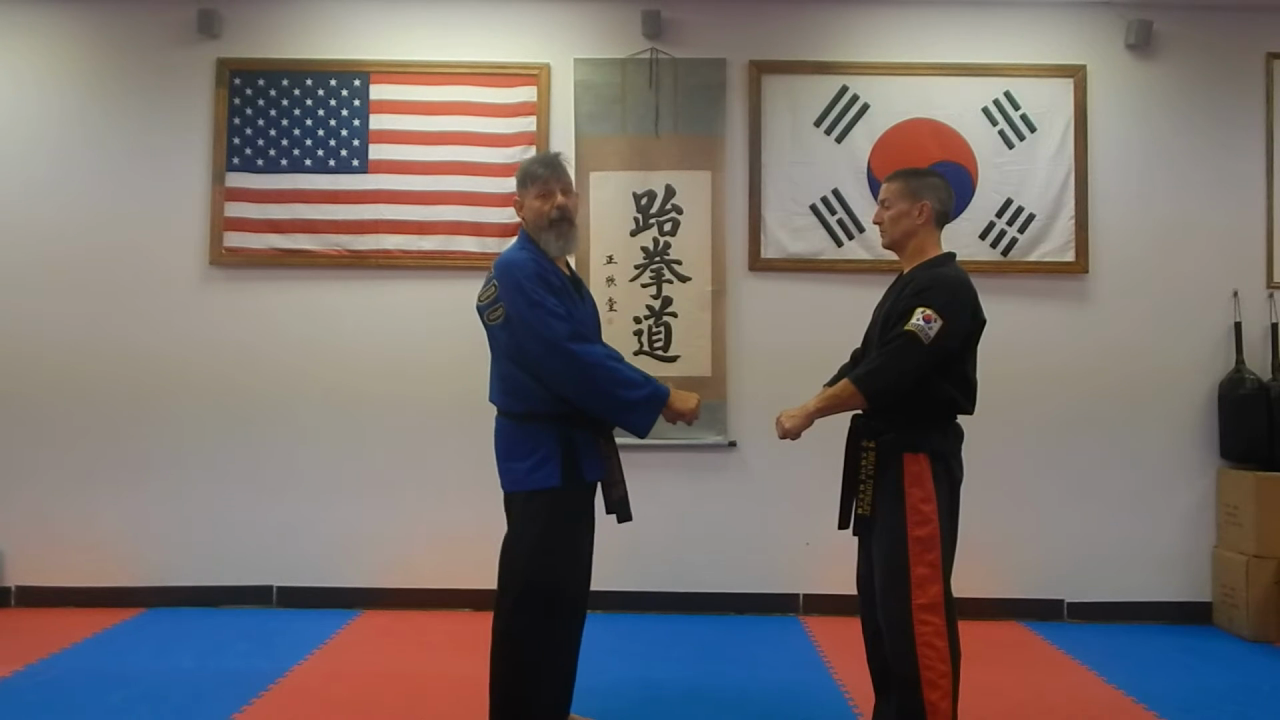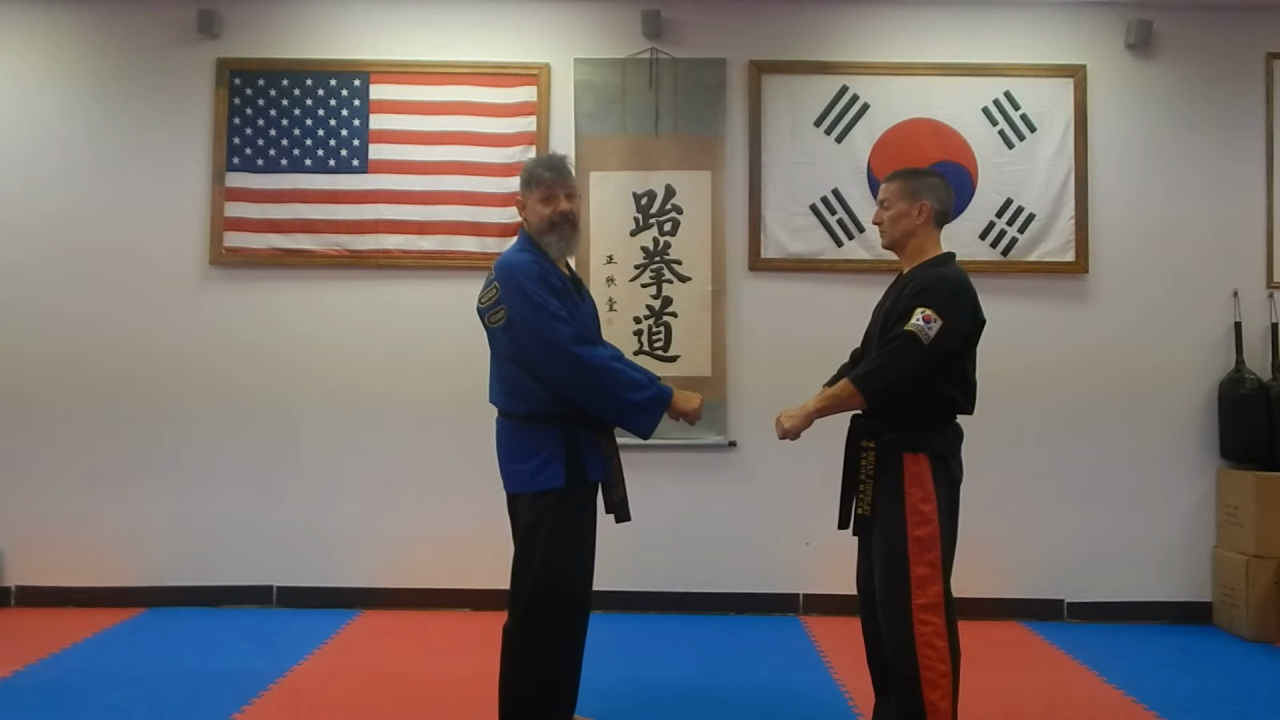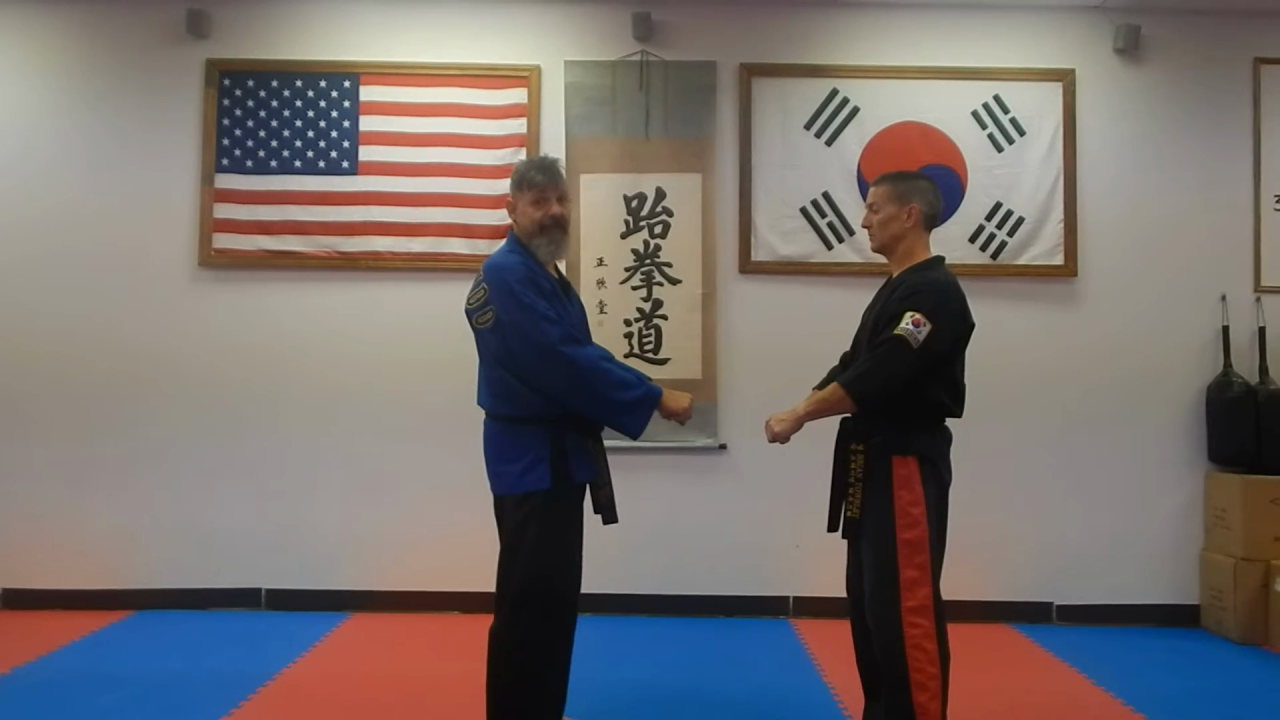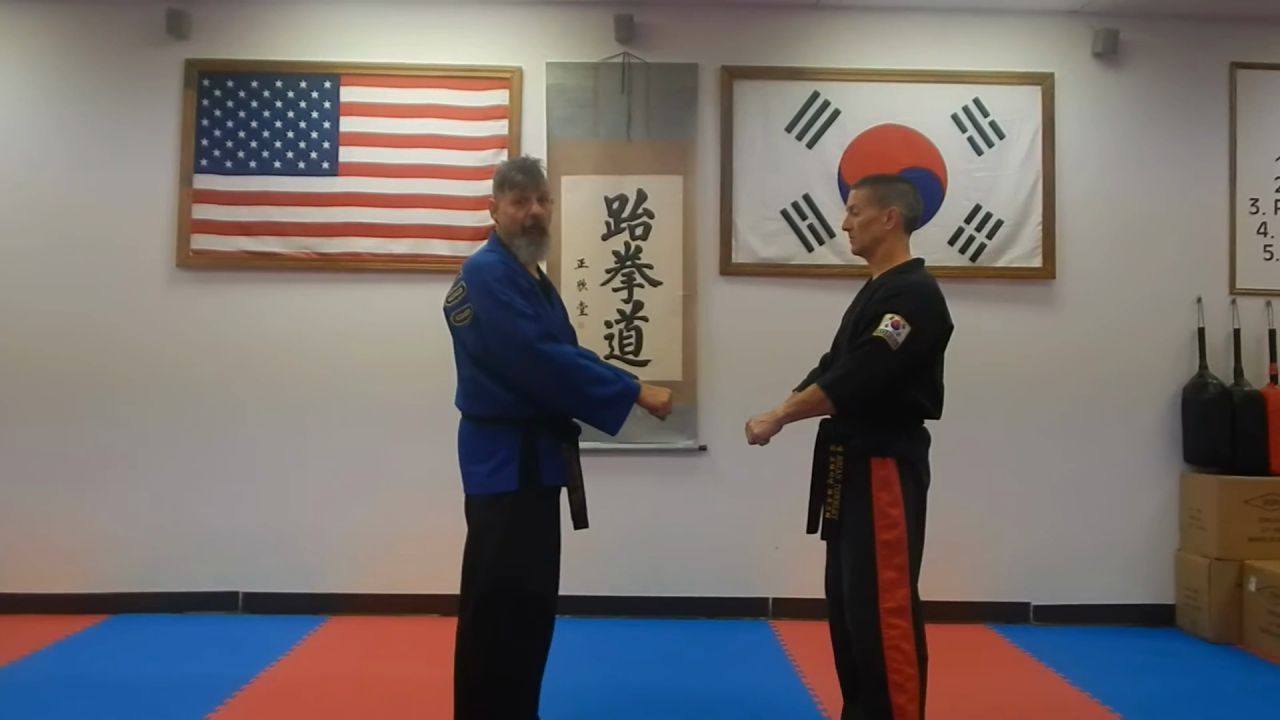
dt=0.4s
person 1, frame 1
left shoulder: (560, 273)
right shoulder: (517, 272)
left elbow: (593, 352)
right elbow: (572, 362)
left wrist: (654, 391)
right wrist: (659, 398)
left hip: (568, 450)
right hip: (542, 453)
left knee: (564, 592)
right knee: (534, 595)
person 1, frame 2
left shoulder: (559, 272)
right shoulder: (519, 273)
left elbow: (594, 352)
right elbow: (576, 362)
left wrist: (656, 388)
right wrist: (663, 398)
left hip: (567, 449)
right hip: (544, 452)
left knee: (567, 590)
right knee: (545, 595)
person 1, frame 3
left shoulder: (547, 275)
right shoulder: (507, 275)
left elbow: (583, 353)
right elbow: (565, 363)
left wrist: (647, 388)
right wrist: (653, 397)
left hip: (555, 452)
right hip: (531, 455)
left knee: (554, 594)
right knee: (530, 598)
person 1, frame 4
left shoulder: (531, 278)
right shoulder: (486, 275)
left elbow: (566, 352)
right elbow: (542, 360)
left wrist: (630, 385)
right wrist: (633, 393)
left hip: (535, 452)
right hip: (504, 458)
left knee: (533, 598)
right knee: (497, 601)
person 2, frame 1
left shoulder: (945, 289)
right shoulder: (907, 286)
left elbow: (887, 374)
right elbow: (864, 365)
left wrist: (809, 412)
right wrist: (810, 409)
left hip: (919, 463)
right hip: (887, 458)
left knee: (916, 602)
right knee: (880, 595)
person 2, frame 2
left shoulder: (945, 289)
right shoulder: (906, 286)
left elbow: (886, 375)
right elbow: (864, 365)
left wrist: (809, 413)
right wrist: (810, 409)
left hip: (918, 462)
right hip: (886, 458)
left knee: (916, 602)
right knee: (880, 595)
person 2, frame 3
left shoulder: (934, 293)
right shoulder: (896, 290)
left elbow: (875, 379)
right elbow: (853, 369)
left wrist: (799, 416)
right wrist: (799, 412)
left hip: (908, 466)
right hip: (876, 461)
left knee: (905, 604)
right knee: (870, 598)
person 2, frame 4
left shoulder: (914, 295)
right shoulder: (876, 292)
left elbow: (856, 380)
right elbow: (833, 371)
left wrist: (778, 418)
right wrist: (779, 414)
left hip: (886, 467)
right hip: (855, 462)
left knee: (883, 605)
right knee: (849, 599)
